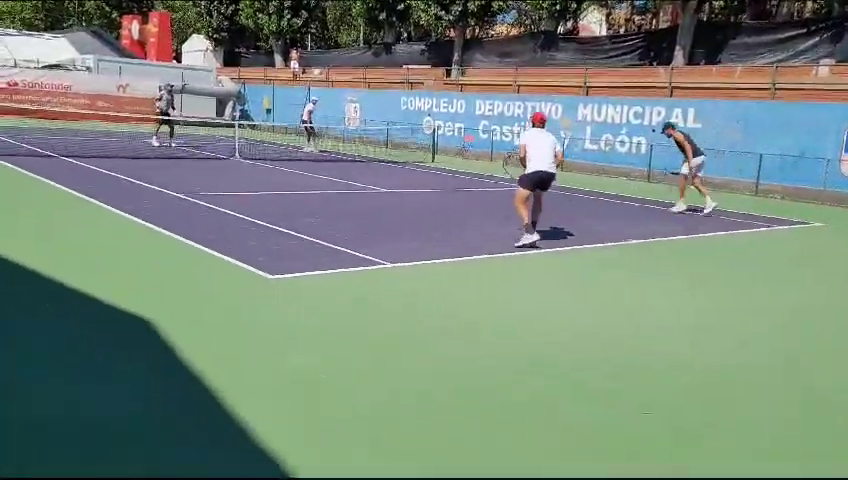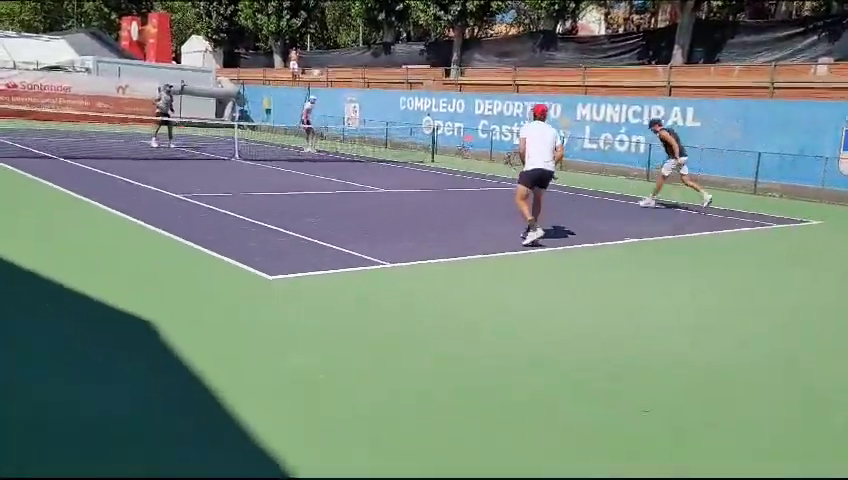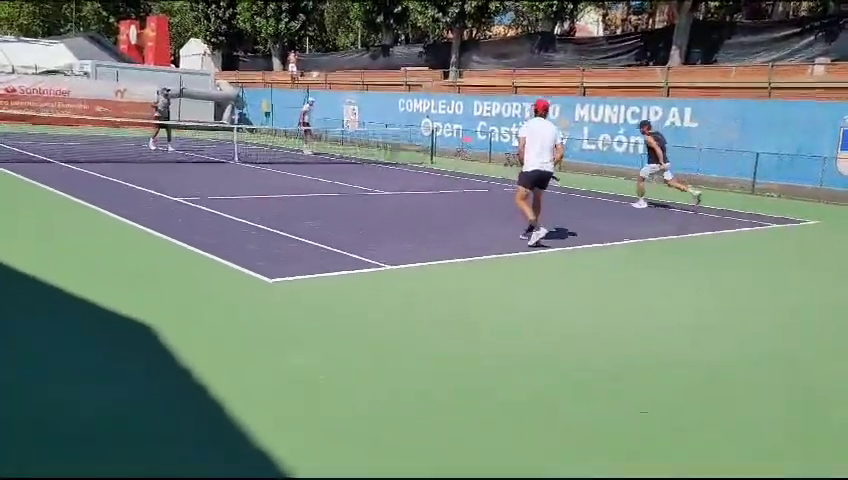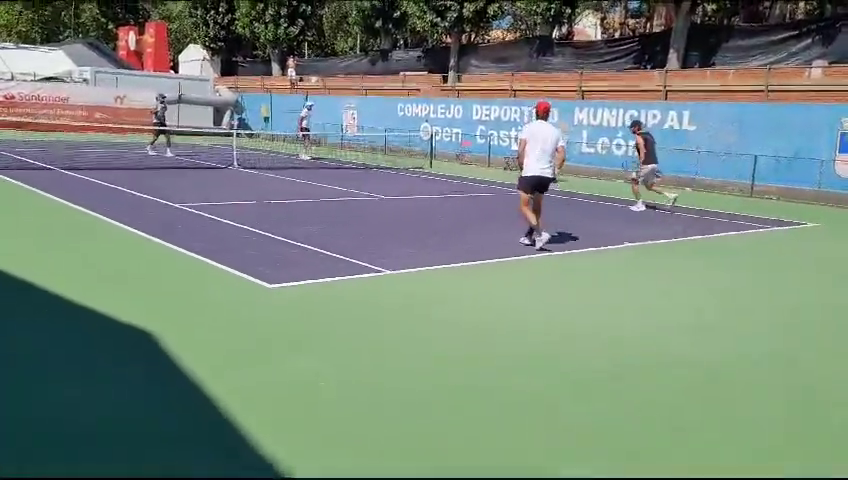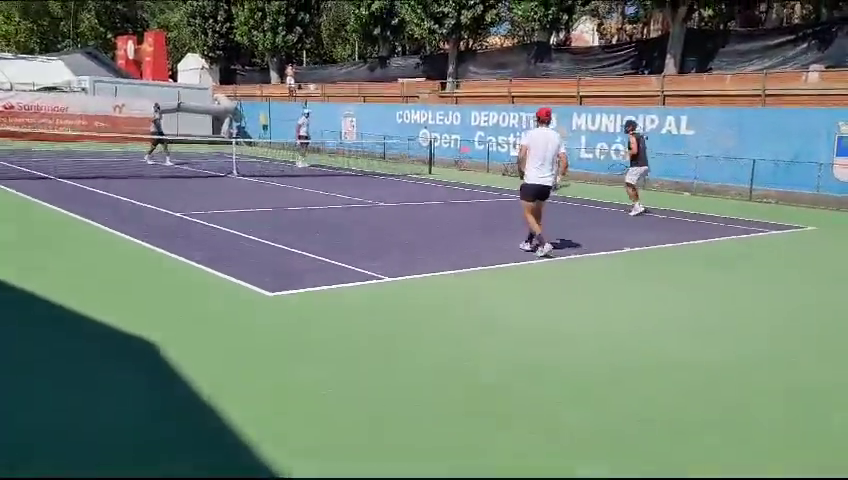
dt=0.1s
person 1, frame 1
left shoulder: (526, 134)
right shoulder: (551, 137)
left elbow: (522, 155)
right elbow: (560, 159)
left wrist: (526, 167)
left hip: (534, 171)
right hip: (550, 172)
left knee: (519, 201)
right knee: (537, 199)
left ankle: (529, 234)
right ankle: (531, 231)
person 1, frame 2
left shoulder: (527, 127)
right shoulder: (552, 131)
left elbow: (522, 149)
right elbow: (560, 153)
left wrist: (524, 162)
left hip: (533, 168)
right hip: (548, 170)
left knee: (520, 199)
right knee: (537, 199)
left ankle: (534, 230)
right ankle: (531, 230)
person 1, frame 3
left shoulder: (527, 125)
right shoulder: (553, 128)
left elbow: (521, 149)
right elbow: (560, 152)
left wrist: (522, 163)
left hip: (531, 169)
right hip: (547, 170)
left knee: (520, 199)
right knee: (537, 199)
left ankle: (537, 229)
right ankle: (531, 232)
person 1, frame 4
left shoulder: (529, 127)
right shoulder: (556, 131)
left elbow: (521, 151)
right elbow: (561, 155)
left wrist: (521, 166)
right wrist: (555, 171)
left hip: (530, 173)
right hip: (547, 175)
left knee: (524, 206)
right knee: (536, 205)
left ankle: (540, 233)
right ankle: (530, 236)
person 1, frame 5
left shoulder: (530, 134)
right shoulder: (557, 137)
left elbow: (521, 157)
right elbow: (564, 162)
left wrist: (521, 172)
right wrist: (557, 178)
left hip: (531, 181)
right hip: (548, 182)
left knee: (528, 214)
right knee: (537, 212)
left ankle: (544, 243)
right ankle: (530, 242)
